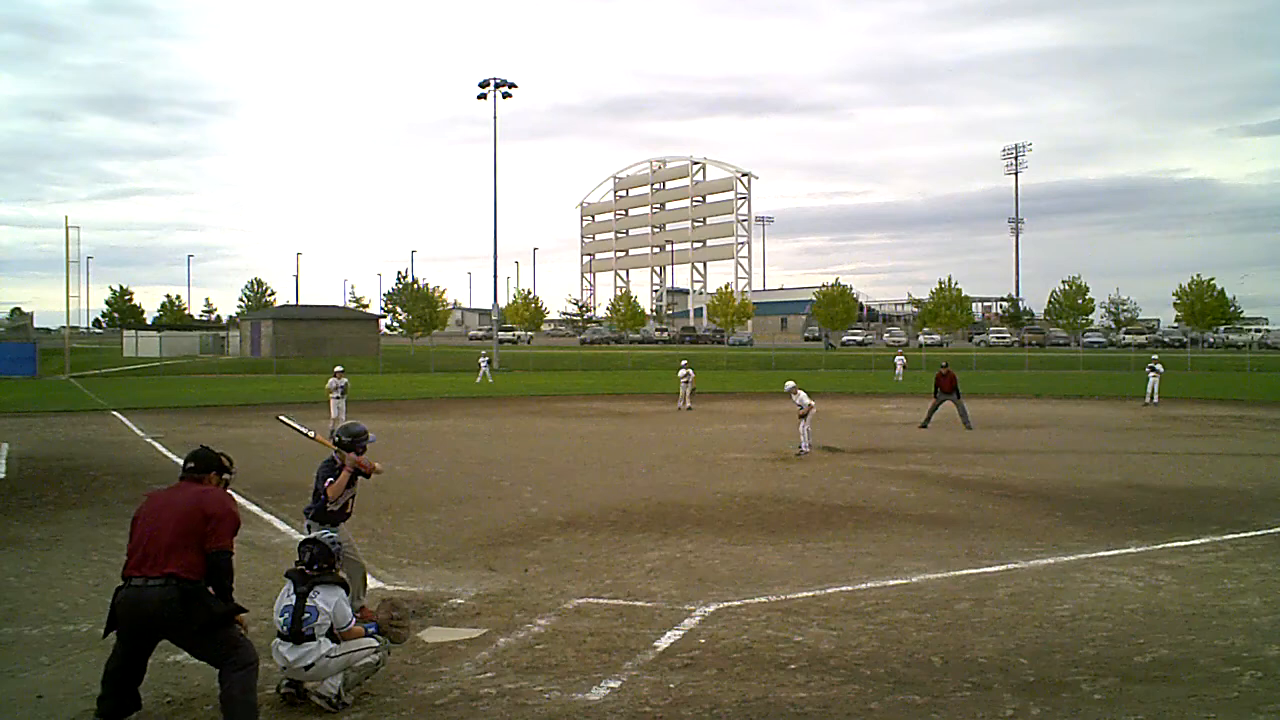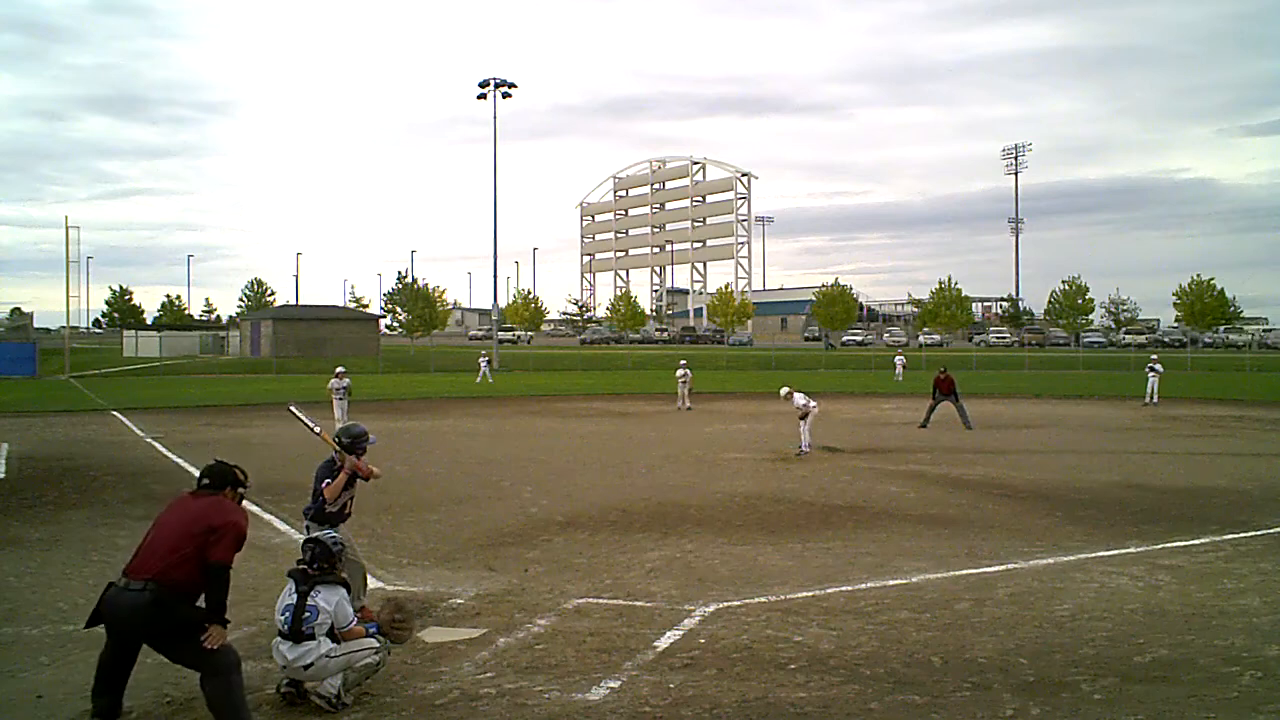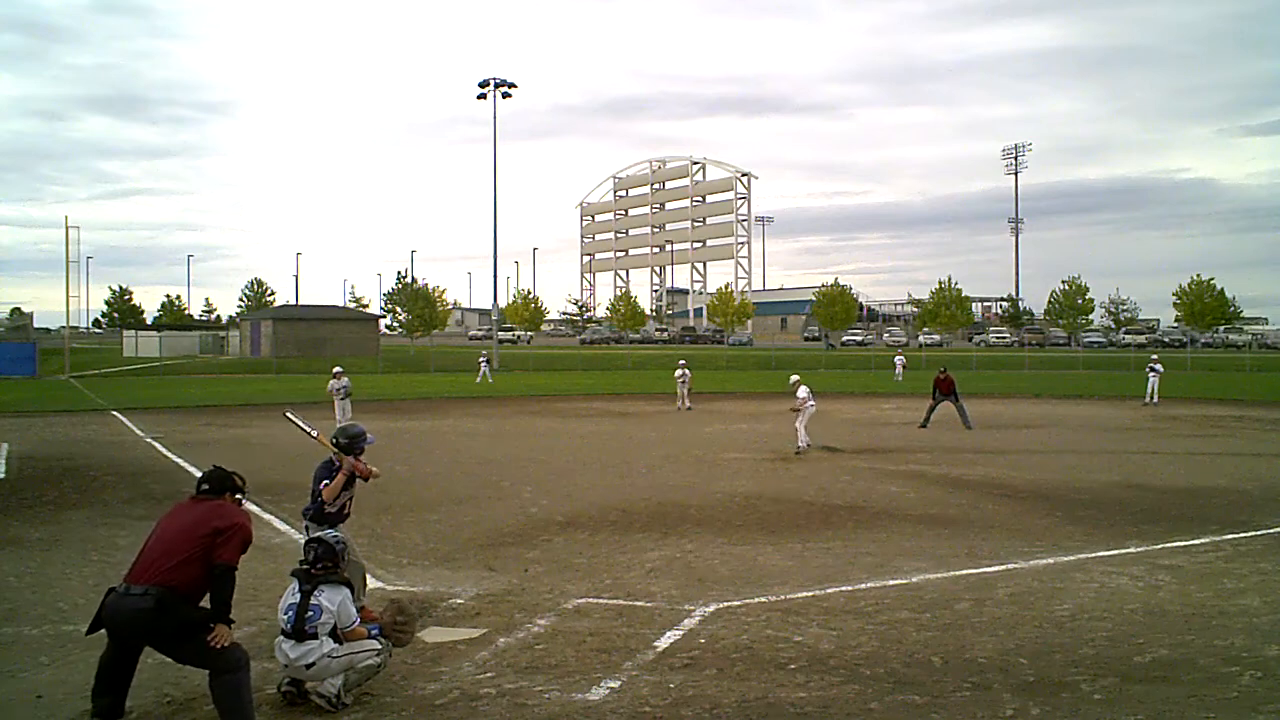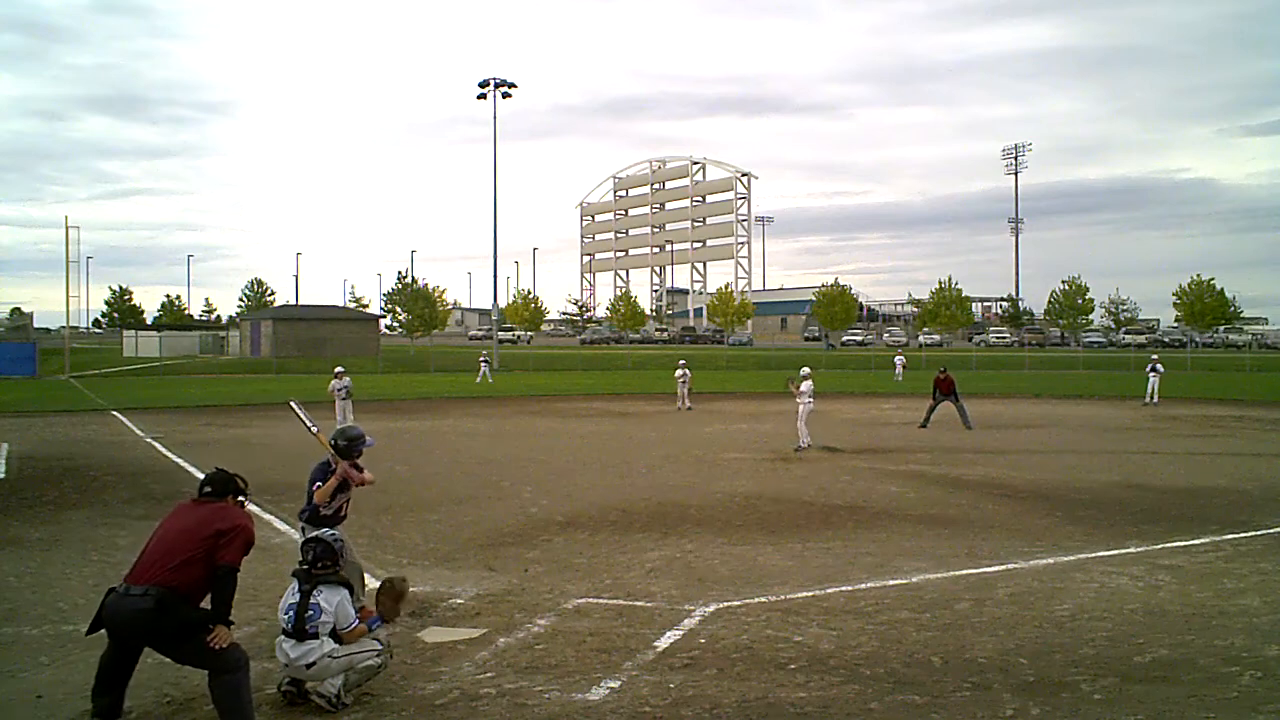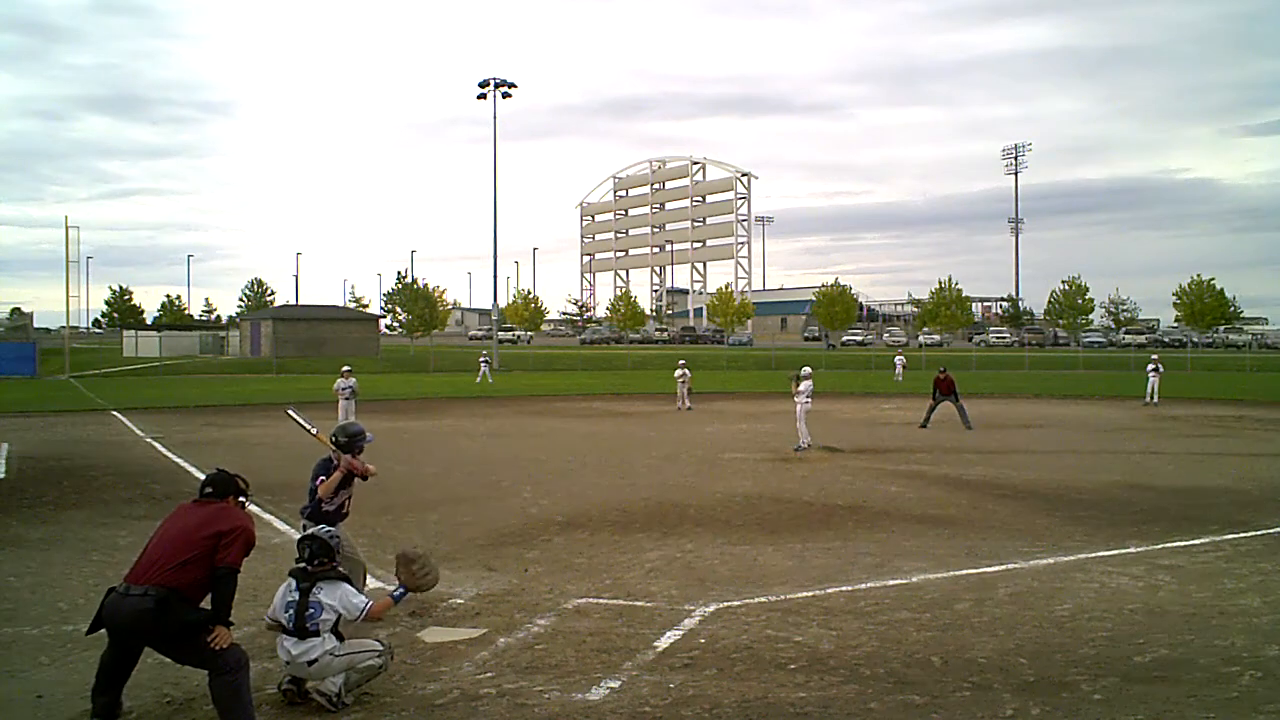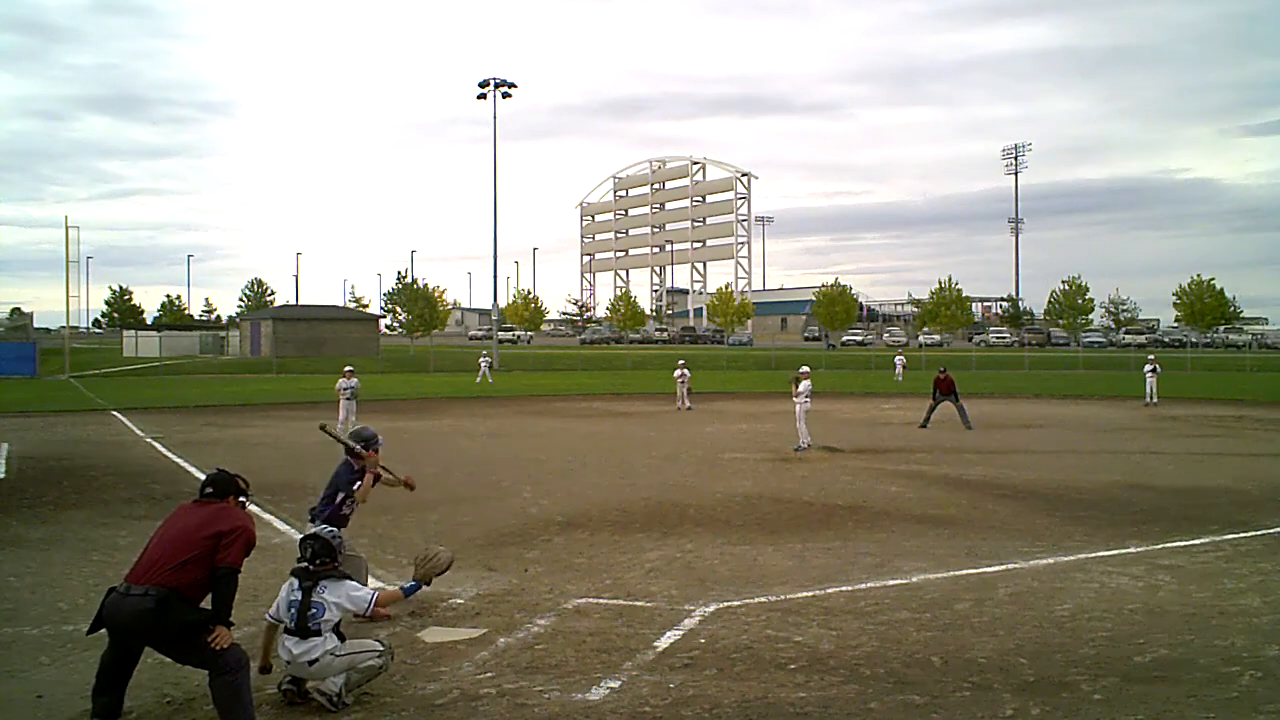
dt=0.4s
person 1, frame 1
left shoulder: (152, 500)
right shoulder: (218, 500)
right elbow: (219, 559)
right wrist: (227, 605)
left hip: (130, 599)
right hip: (177, 600)
left knee: (127, 655)
right knee: (241, 659)
person 1, frame 2
left shoulder: (179, 504)
right shoulder: (231, 513)
right elbow: (217, 571)
right wrist: (217, 621)
left hip: (116, 600)
right hip: (155, 607)
left knee: (118, 653)
right knee: (222, 664)
person 1, frame 3
left shoulder: (178, 510)
right shoulder: (234, 518)
right elbow: (223, 572)
right wrist: (222, 621)
left hip: (117, 605)
right hip: (156, 611)
left knee: (120, 651)
right knee: (232, 661)
person 1, frame 4
left shoulder: (181, 511)
right shoulder: (237, 520)
right elbow: (225, 574)
right wrist: (221, 622)
left hip: (117, 605)
right hip: (156, 610)
left knee: (121, 651)
right knee: (231, 662)
person 1, frame 5
left shoulder: (182, 511)
right shoulder: (238, 521)
right elbow: (225, 575)
right wrist: (221, 622)
left hip: (116, 604)
right hip: (155, 610)
left knee: (120, 651)
right knee: (231, 662)
person 1, frame 6
left shoulder: (182, 512)
right shoulder: (238, 521)
right elbow: (225, 575)
right wrist: (222, 622)
left hip: (117, 604)
right hip: (156, 610)
left knee: (121, 651)
right knee: (231, 662)
person 2, frame 1
left shoulder: (355, 462)
right shoulder: (327, 468)
left elbow: (379, 469)
right elbow: (332, 494)
left wrist: (369, 466)
right wrist: (348, 468)
left hip: (337, 525)
right hip: (318, 526)
left knee: (357, 566)
left ankle: (358, 605)
person 2, frame 2
left shoulder: (353, 463)
right shoulder: (326, 468)
left elbow: (378, 474)
right elbow: (329, 496)
left wrist: (368, 471)
right wrist: (347, 470)
left hip: (337, 526)
right hip: (318, 527)
left knee: (357, 566)
left ankle: (358, 606)
person 2, frame 3
left shoulder: (353, 463)
right shoulder: (325, 469)
left elbow: (376, 473)
right elbow: (327, 496)
left wrist: (366, 470)
right wrist: (344, 471)
left hip: (336, 526)
right hip: (317, 527)
left knee: (356, 566)
left ankle: (358, 605)
person 2, frame 4
left shoulder: (350, 466)
right shoulder: (321, 470)
left elbow: (371, 478)
right elbow: (318, 499)
left wrist: (361, 478)
right wrist: (338, 476)
left hip: (334, 527)
right hip: (314, 528)
left knee: (354, 566)
left ankle: (357, 605)
person 2, frame 5
left shoulder: (350, 462)
right shoulder: (323, 466)
left elbow: (373, 471)
right elbow: (323, 493)
left wrist: (363, 468)
right wrist: (341, 469)
left hip: (335, 526)
right hip: (315, 527)
left knee: (356, 565)
person 2, frame 6
left shoulder: (359, 469)
right shoulder: (345, 471)
left elbow: (381, 480)
right elbow: (362, 497)
left wrist: (403, 481)
right wrist: (371, 471)
left hip: (333, 529)
left knee: (358, 564)
person 3, frame 1
left shoulder: (291, 585)
right shoulder: (334, 592)
right elbow: (347, 634)
right wrist: (372, 628)
left hip: (284, 663)
right hip: (312, 664)
right knee: (379, 647)
left ankle: (293, 682)
right ankle: (330, 690)
person 3, frame 2
left shoulder: (293, 584)
right shoulder: (335, 592)
right elbow: (348, 635)
right wrist: (373, 629)
left hip: (284, 662)
right hip: (313, 664)
right knee: (379, 647)
left ankle: (293, 683)
right ankle: (330, 690)
person 3, frame 3
left shoulder: (296, 584)
right shoulder: (339, 591)
left elbow: (285, 621)
right elbow: (351, 635)
right wrist: (376, 630)
left hip: (286, 661)
right hip: (315, 664)
right knee: (380, 649)
left ankle: (293, 681)
right ankle: (331, 690)
person 3, frame 4
left shoulder: (296, 585)
right shoulder: (337, 592)
right elbow: (349, 637)
right wrist: (378, 620)
left hip: (286, 661)
right hip: (315, 664)
right knee: (381, 650)
left ankle: (293, 681)
right ankle: (331, 690)
person 3, frame 5
left shoulder: (290, 584)
right shoulder: (337, 588)
left elbow: (271, 624)
right elbow: (373, 612)
right wrist: (403, 590)
left hip: (288, 660)
right hip: (318, 662)
right knee: (382, 652)
left ankle: (294, 680)
right ankle: (332, 689)
person 3, frame 6
left shoulder: (293, 583)
right shoulder: (340, 586)
left elbow: (272, 622)
right elbow: (381, 600)
left wrist: (264, 659)
right wrist: (416, 583)
left hip: (291, 660)
right hip: (319, 661)
right knee: (382, 652)
left ankle: (292, 681)
right ankle: (334, 688)
